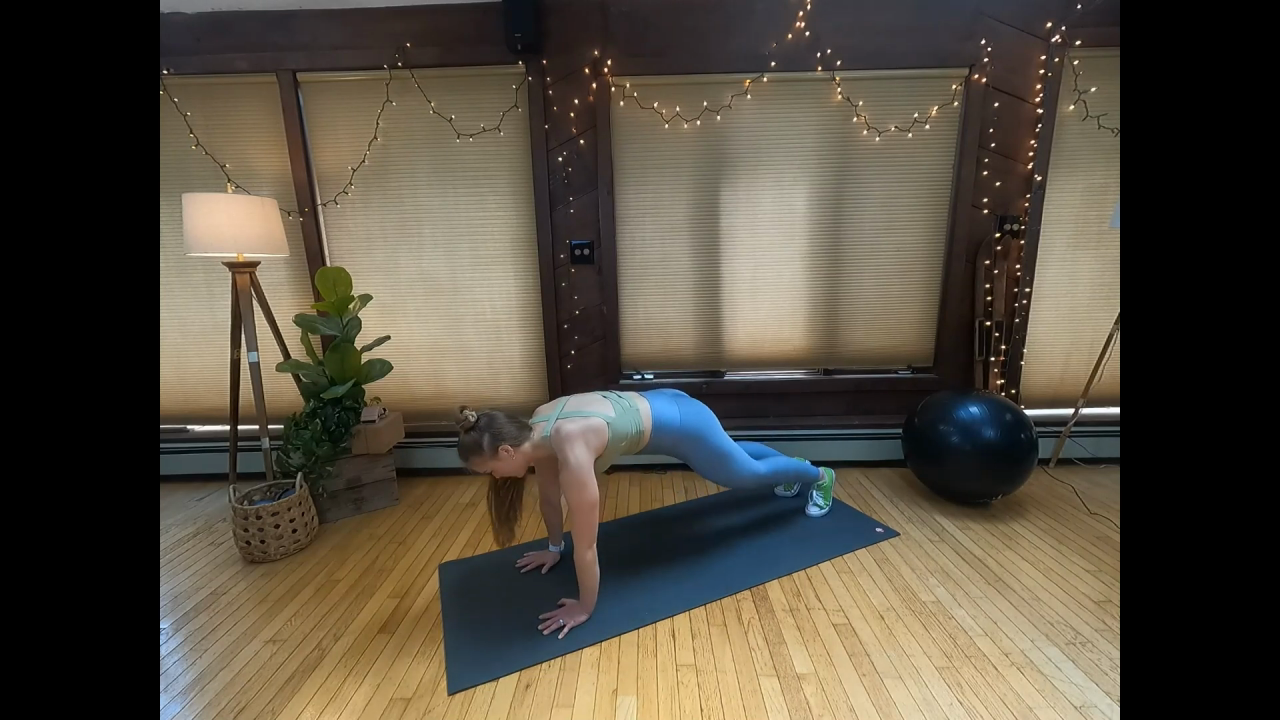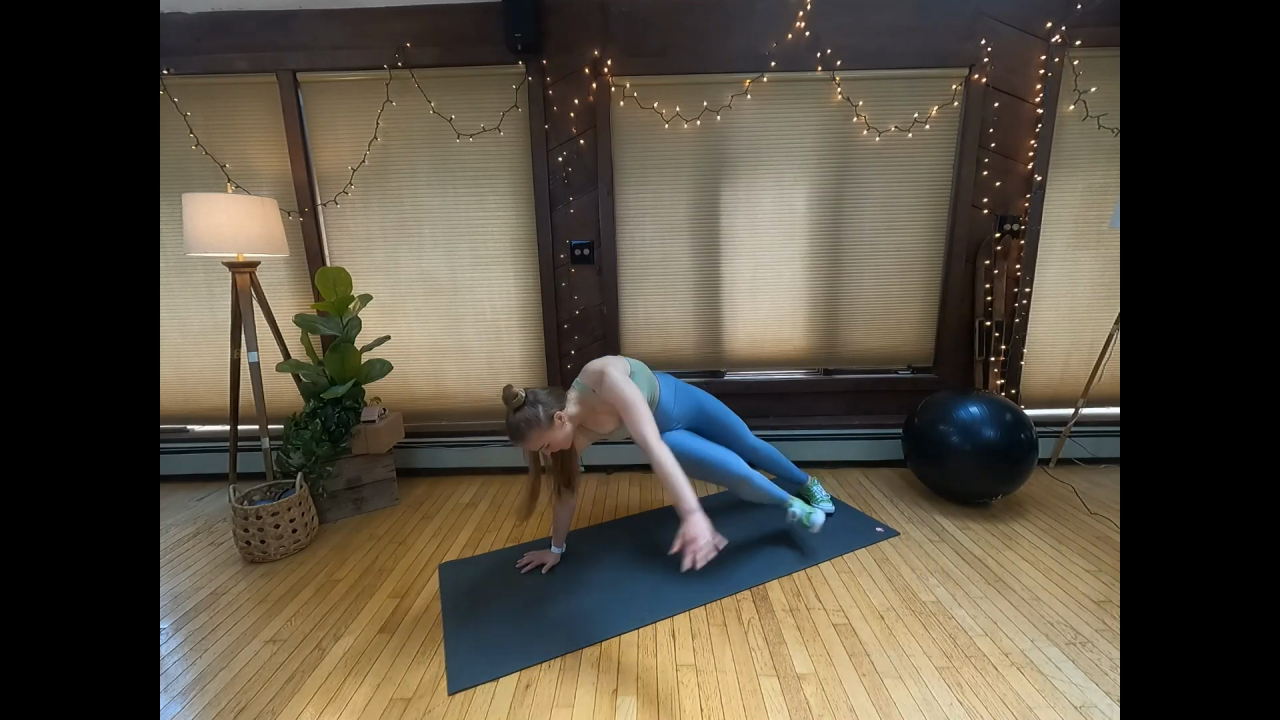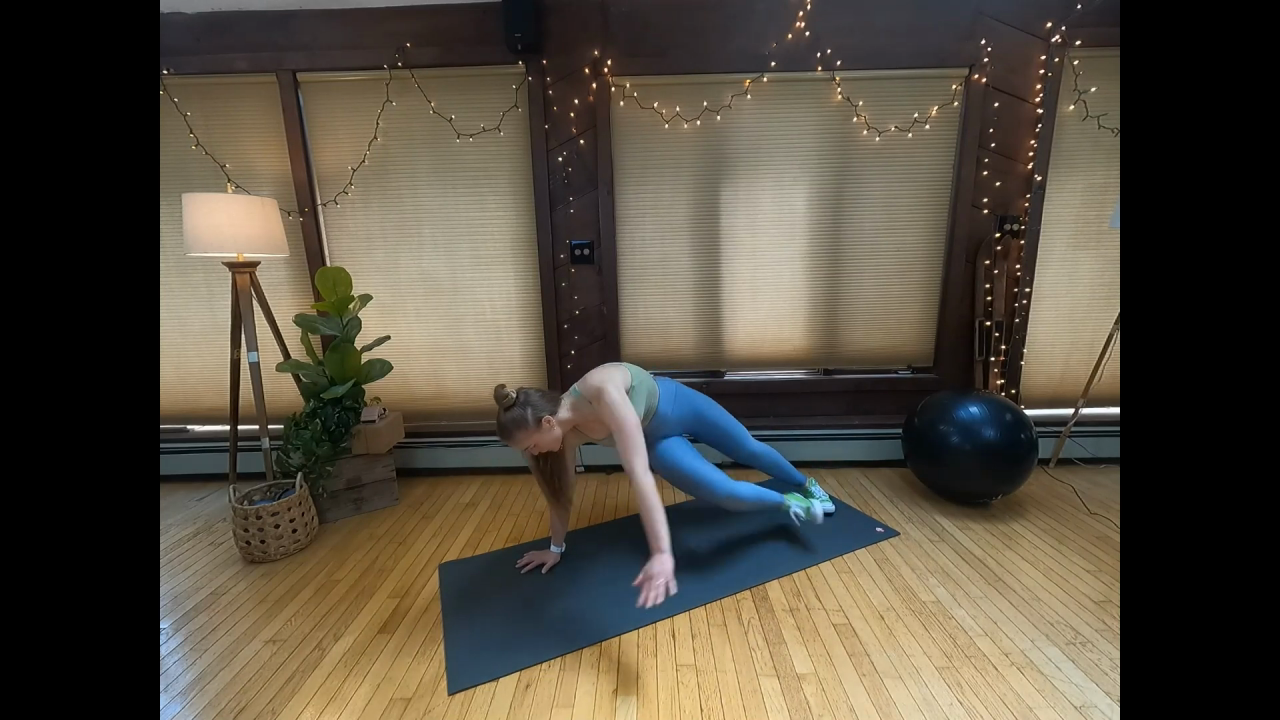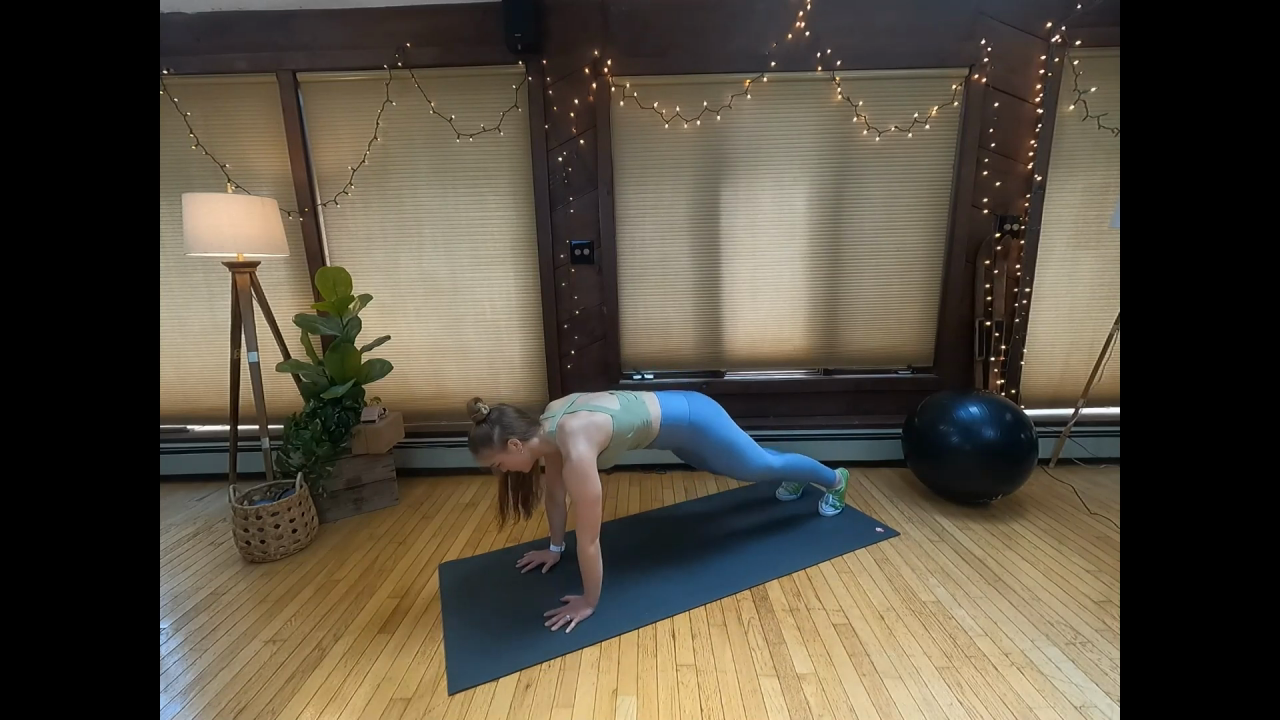
dt=0.5s
person 1, frame 1
left shoulder: (571, 453)
right shoulder: (538, 426)
left elbow: (585, 544)
right elbow: (548, 495)
left wrist: (585, 608)
right wrist: (553, 547)
left hip: (679, 422)
right hip: (659, 405)
left knee: (745, 474)
right knee: (728, 453)
left ankle: (819, 476)
right ankle: (793, 464)
person 1, frame 2
left shoulder: (604, 377)
right shoulder: (568, 425)
left elbow: (654, 446)
right elbow: (566, 490)
left wrist: (692, 515)
right wrist: (556, 547)
left hip: (672, 399)
right hip: (657, 427)
left knee: (749, 445)
left ankle: (807, 485)
right ankle: (790, 502)
person 1, frame 3
left shoulder: (603, 392)
right shoulder: (563, 424)
left elbow: (640, 474)
right elbow: (560, 489)
left wrist: (661, 553)
right wrist: (556, 547)
left hip: (672, 402)
right hip: (655, 436)
left knee: (747, 447)
right knee: (723, 492)
left ankle: (805, 487)
right ankle: (787, 506)
person 1, frame 4
left shoulder: (574, 447)
right shoulder: (548, 422)
left elbow: (589, 538)
right elbow: (553, 488)
left wrist: (590, 602)
right wrist: (554, 547)
left hip: (689, 417)
right hip: (671, 408)
left knee: (756, 465)
right knee: (730, 461)
left ankle: (835, 479)
right ankle: (793, 477)
